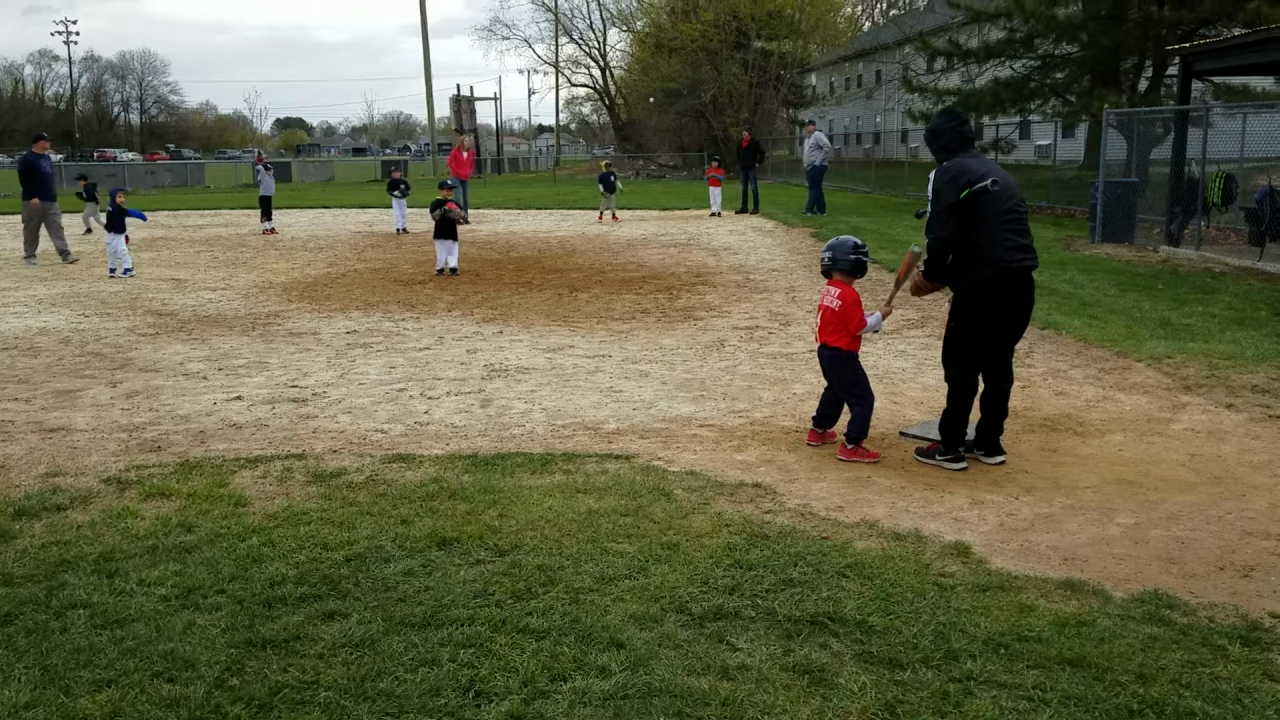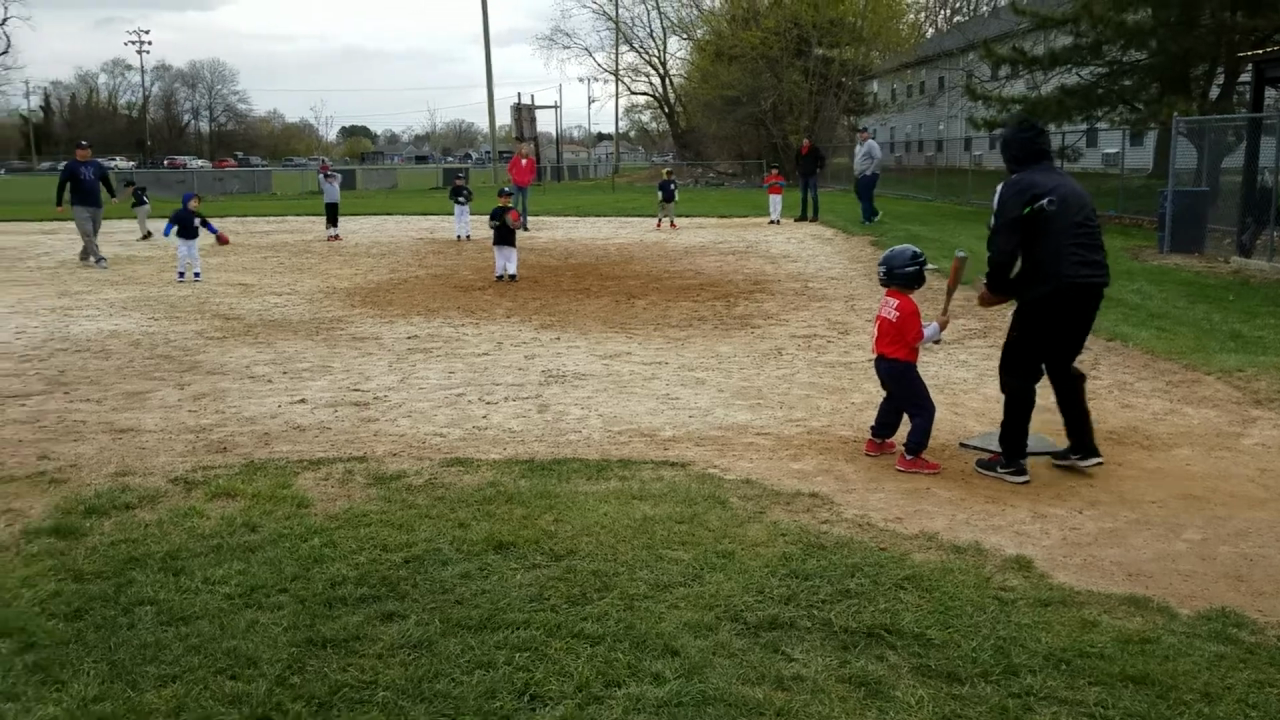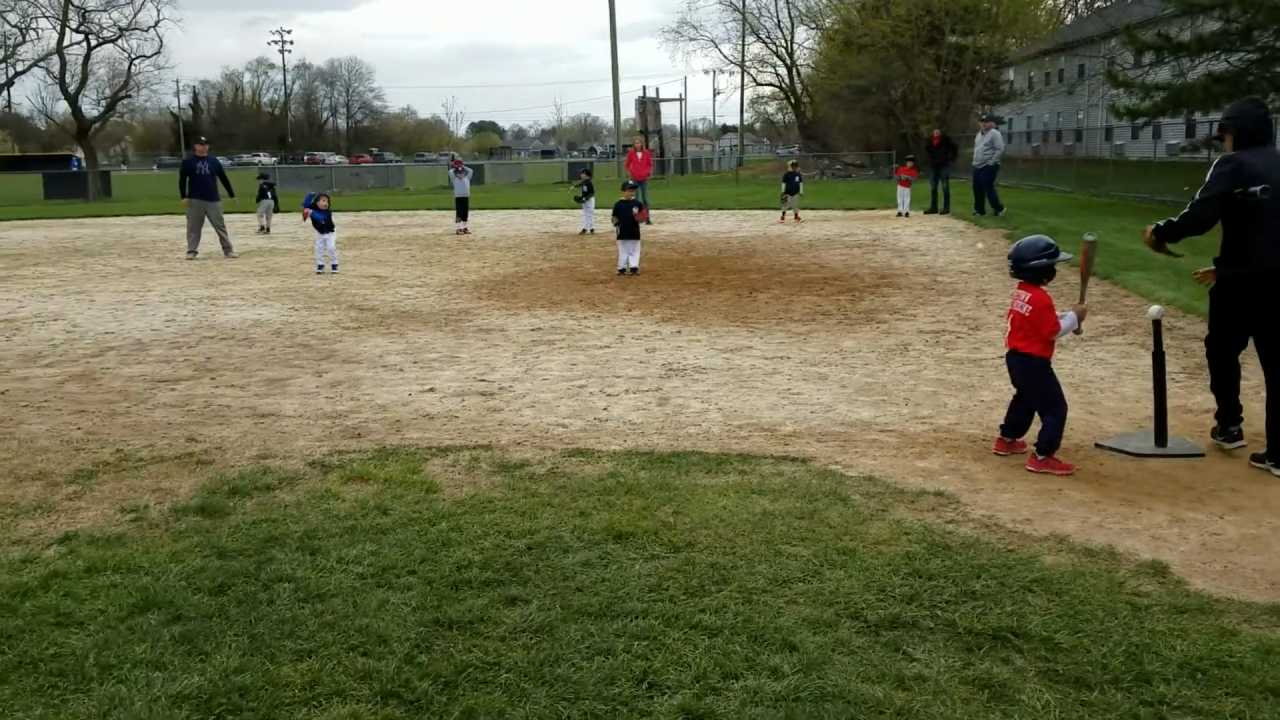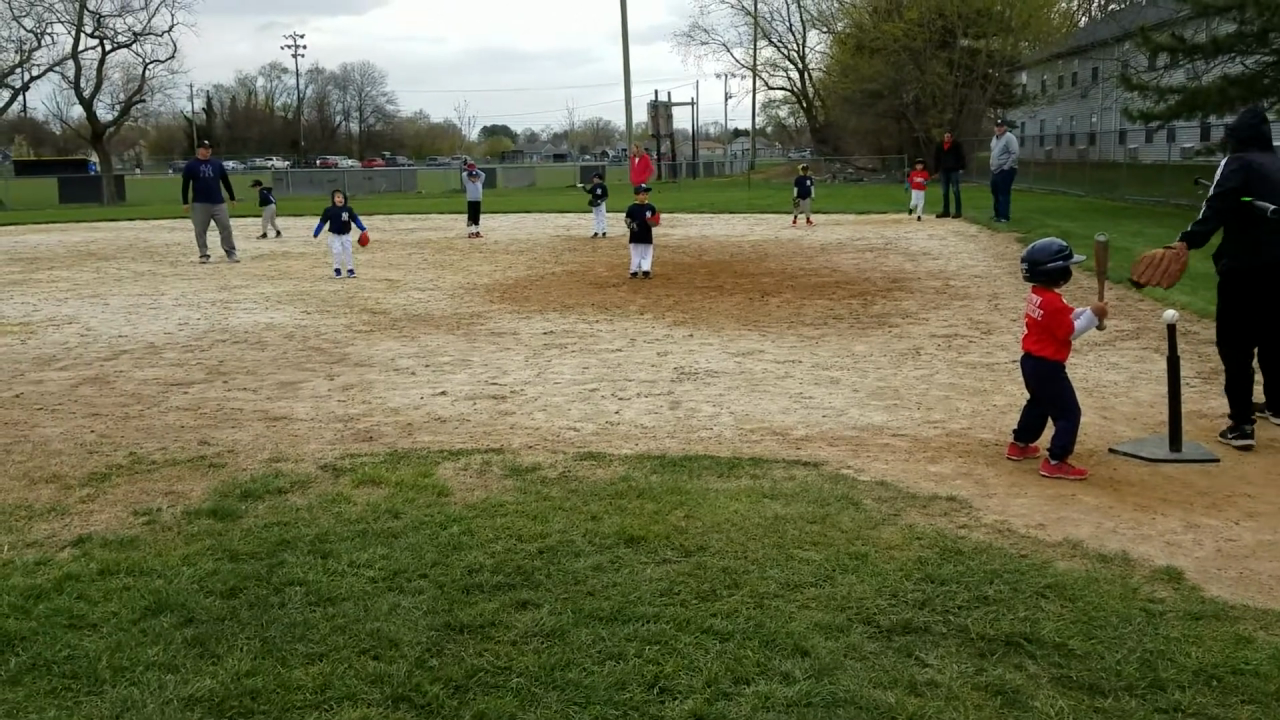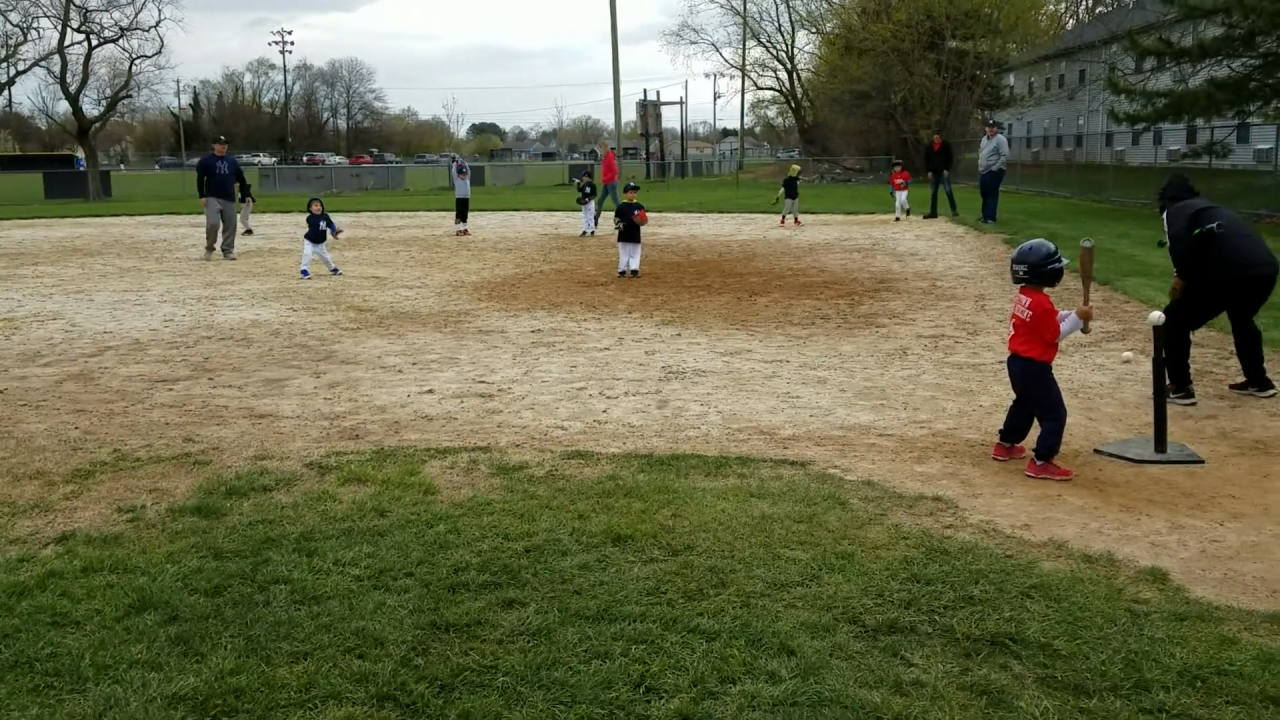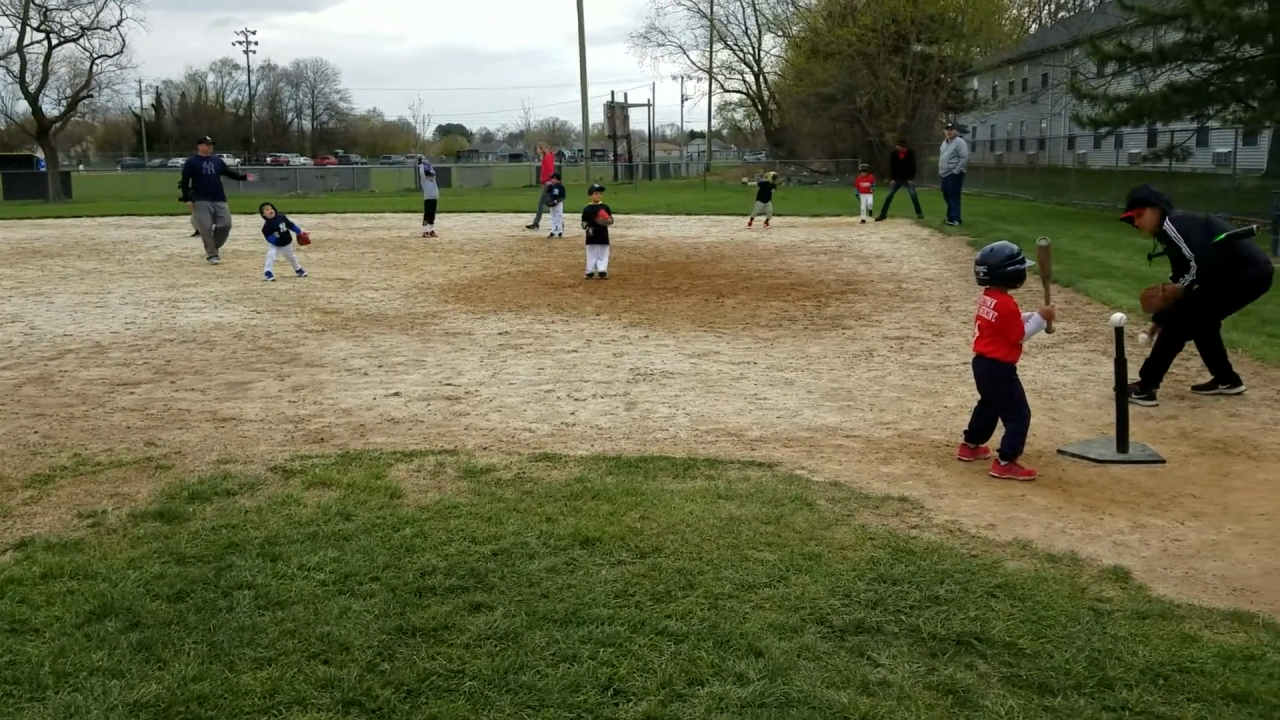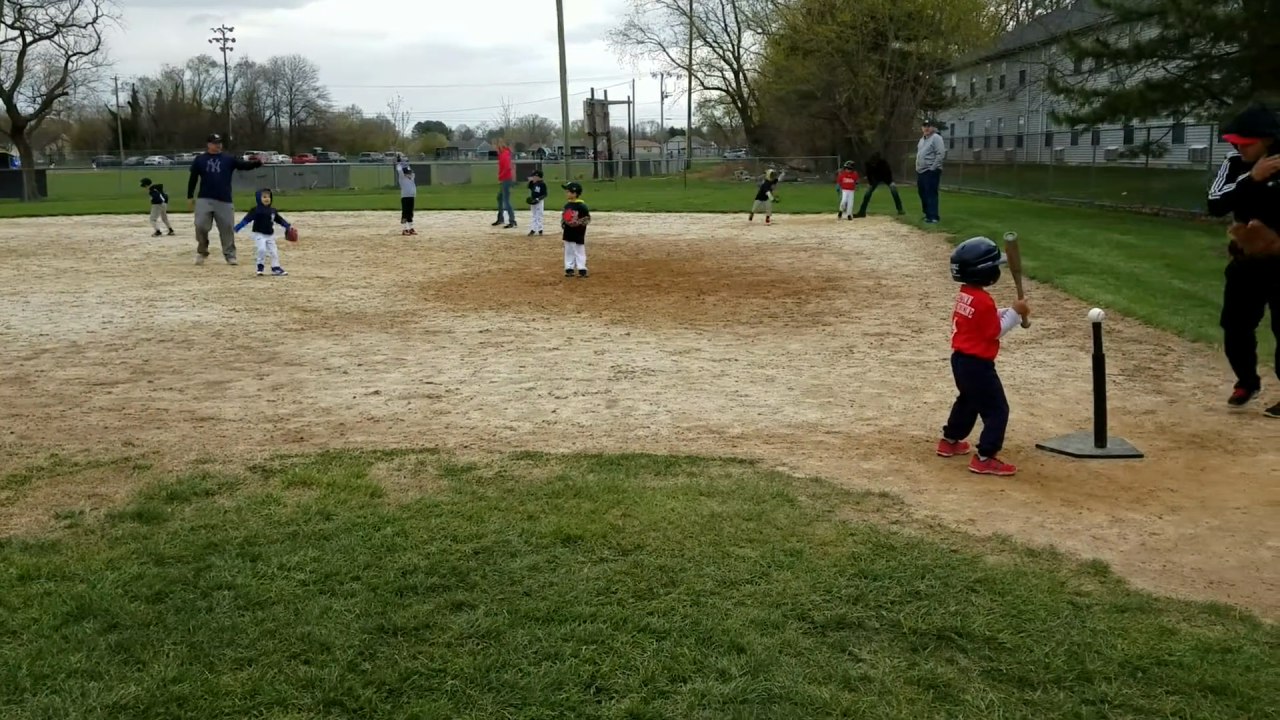
dt=0.7s
person 1, frame 1
left shoulder: (949, 173)
right shoulder: (996, 172)
left elbow: (942, 236)
left wrist: (931, 274)
right wrist: (943, 275)
left hip: (984, 285)
right hip: (1019, 281)
left knee: (962, 364)
right knee: (998, 363)
left ankle: (951, 448)
right ankle: (989, 444)
person 1, frame 2
left shoulder: (1016, 187)
right shoulder: (1072, 186)
left elbow: (1003, 248)
left wrist: (995, 286)
right wrist: (1012, 288)
left hip: (1050, 294)
right hip: (1089, 290)
left knee: (1017, 372)
right knee: (1062, 365)
left ankle: (1011, 460)
right ankle: (1083, 447)
person 1, frame 3
left shoulder: (1233, 165)
left elbow: (1201, 215)
left wrist: (1161, 232)
left hip: (1245, 277)
left knee: (1222, 350)
left ankle: (1229, 426)
person 1, frame 4
left shoulder: (1236, 163)
left elbow: (1216, 209)
left wrist: (1188, 241)
left hip: (1245, 267)
left knee: (1234, 344)
left ankle: (1243, 422)
person 1, frame 5
left shoulder: (1174, 212)
right shoulder: (1215, 210)
left elbow: (1182, 251)
left wrist: (1182, 277)
left hip: (1230, 274)
left knee: (1174, 321)
right knee: (1242, 317)
left ankle: (1180, 388)
right ankle: (1259, 382)
person 1, frame 6
left shoulder: (1171, 225)
right shoulder: (1168, 231)
left elbow: (1200, 263)
right elbow: (1183, 275)
left wrist: (1184, 288)
right wrist: (1161, 317)
left hip: (1244, 276)
right hip: (1251, 274)
left knee: (1180, 324)
right knee: (1200, 320)
left ankle: (1146, 387)
right ankle: (1226, 380)
person 1, frame 7
right shoulder: (1234, 164)
right elbow: (1214, 203)
right wrist: (1251, 178)
right hip: (1248, 258)
right knee: (1235, 321)
right ankle: (1247, 381)
person 2, frame 1
left shoulder: (828, 289)
right shoulder: (849, 294)
right elbow: (858, 327)
left wrist: (869, 316)
right wrist: (879, 316)
left hip: (826, 351)
right hip: (842, 355)
left knee: (835, 390)
right knee: (863, 399)
left ankle: (818, 430)
right ankle: (851, 447)
person 2, frame 2
left shoulder: (888, 299)
right shoulder: (907, 306)
right elbow: (916, 339)
left wrist: (929, 327)
right wrist: (937, 327)
left hip: (883, 362)
right hip: (900, 366)
left knee: (894, 401)
right knee: (923, 410)
left ankle: (877, 440)
right ankle: (910, 457)
person 2, frame 3
left shoulder: (1020, 292)
right shoulder: (1040, 299)
right elbow: (1053, 332)
left wrist: (1065, 316)
right wrist: (1074, 317)
left hip: (1016, 357)
right hip: (1033, 362)
left knee: (1025, 398)
right knee: (1055, 408)
left ankle: (1006, 439)
right ankle: (1042, 457)
person 2, frame 4
left shoulder: (1036, 295)
right shoulder: (1052, 301)
left elbow: (1067, 316)
right elbow: (1070, 332)
left wrist: (1090, 311)
right wrist: (1093, 314)
left hip: (1031, 361)
right hip: (1047, 366)
left knee: (1038, 403)
right knee: (1068, 413)
left ankle: (1020, 444)
right ankle: (1055, 462)
person 2, frame 5
left shoulder: (1023, 295)
right shoulder: (1040, 303)
right elbow: (1055, 334)
left wrist: (1072, 314)
right wrist: (1078, 318)
left hip: (1017, 361)
right hip: (1034, 367)
left knee: (1024, 404)
right knee: (1054, 413)
left ankle: (1005, 444)
right ankle: (1041, 462)
person 2, frame 6
left shoulder: (987, 297)
right shoulder: (1006, 304)
right elbow: (1019, 335)
left wrist: (1034, 315)
right wrist: (1041, 318)
left hip: (982, 362)
right hip: (999, 368)
left knee: (988, 404)
right knee: (1018, 414)
left ankle: (970, 445)
right ankle: (1005, 462)
person 2, frame 7
left shoulder: (964, 294)
right shoulder: (983, 300)
right elbow: (995, 332)
left wrist: (1009, 312)
right wrist: (1015, 313)
left hip: (960, 359)
right hip: (977, 364)
left knee: (967, 400)
right knee: (997, 409)
left ankle: (950, 440)
right ankle: (985, 458)
